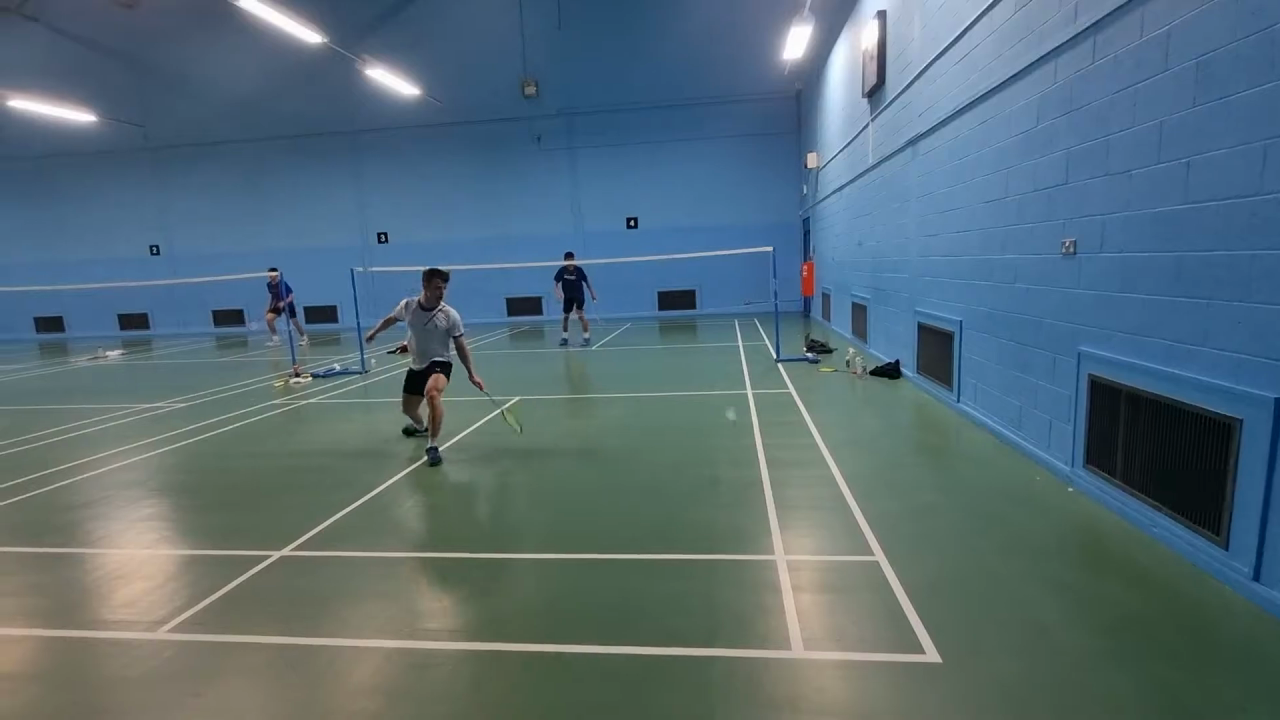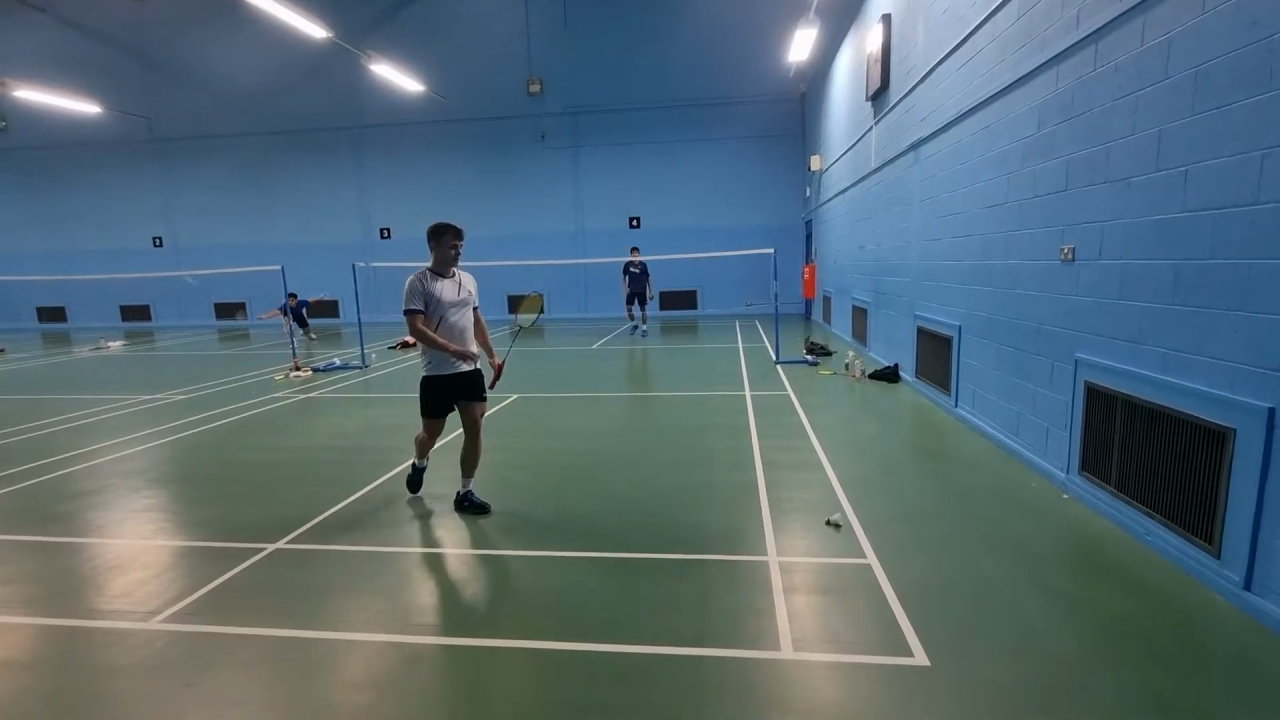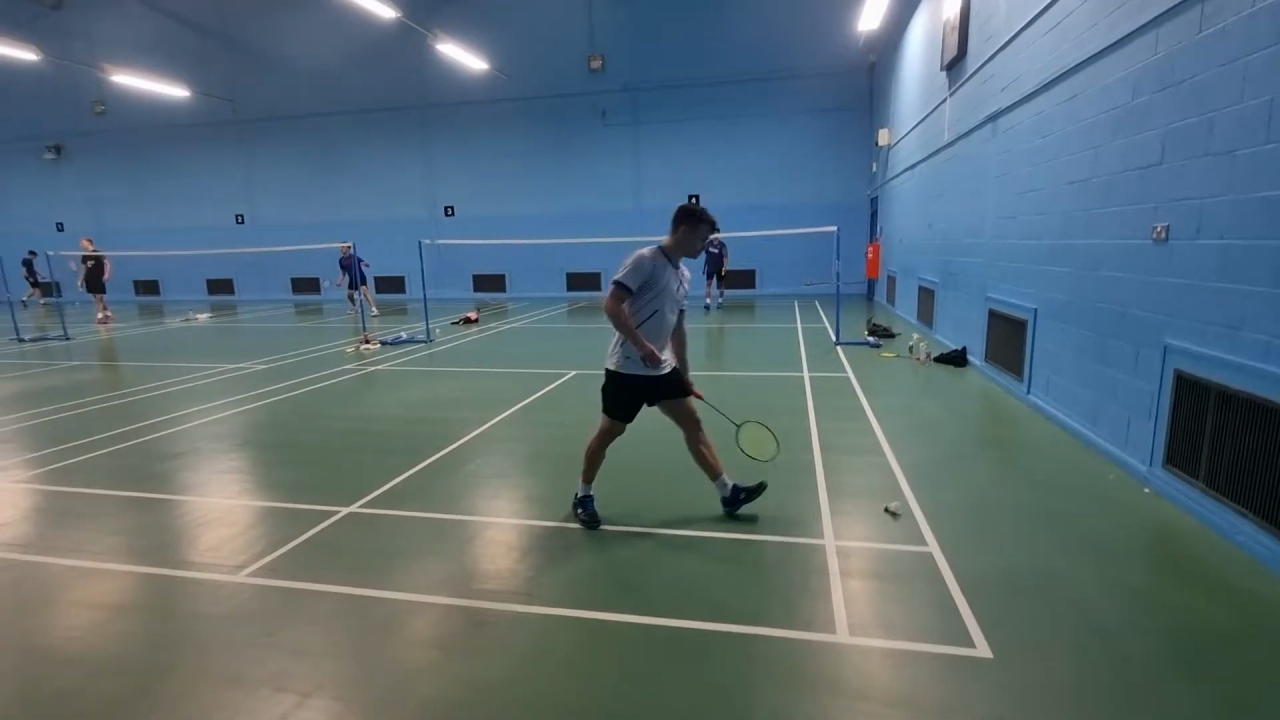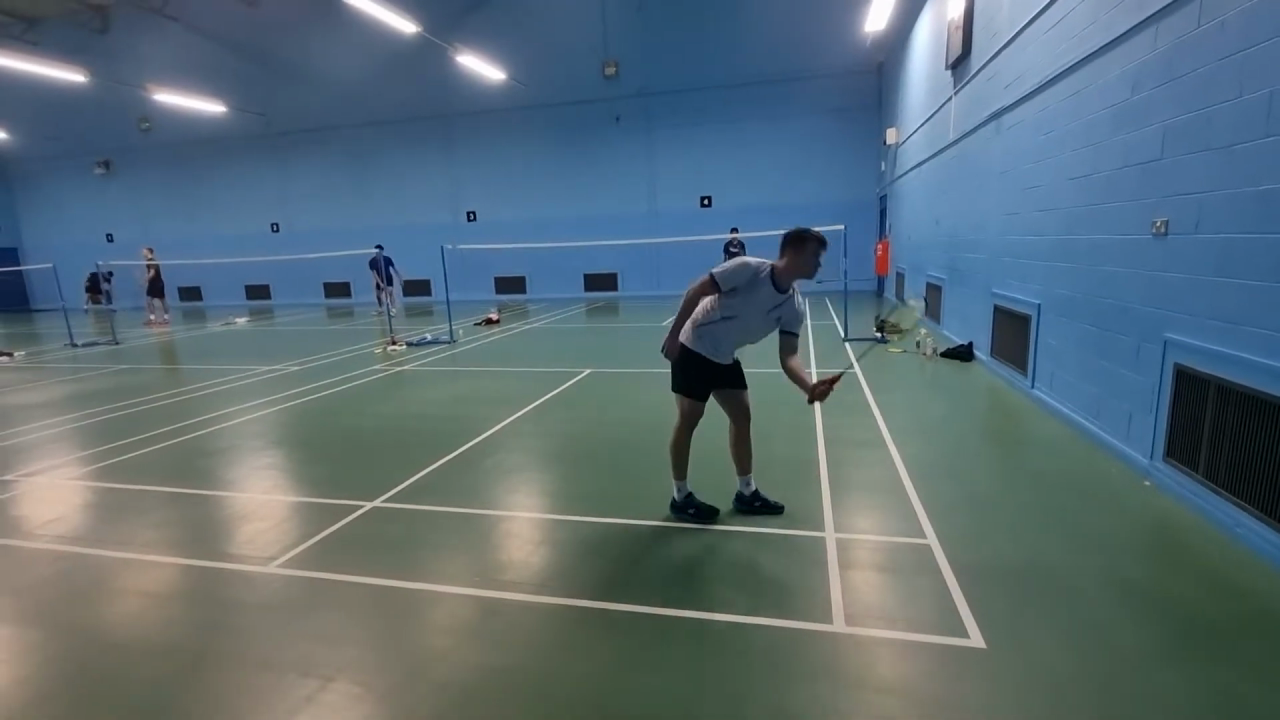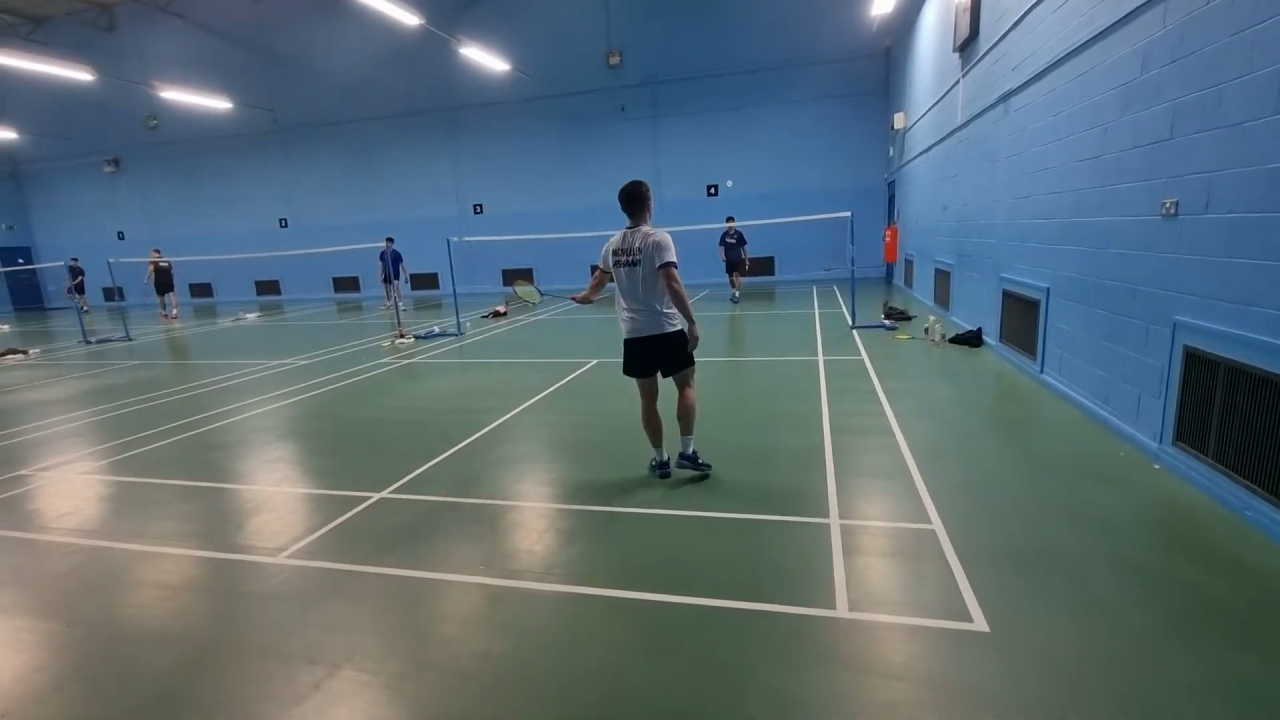
dt=1s
person 1, frame 1
left shoulder: (450, 315)
right shoulder: (407, 306)
left elbow: (461, 346)
right elbow: (392, 318)
left wrist: (472, 374)
right wrist: (374, 332)
left hip: (439, 363)
right hip: (416, 366)
left knee: (433, 392)
right knee: (408, 409)
left ankle: (433, 447)
right ankle: (420, 426)
person 1, frame 2
left shoulder: (468, 281)
right shoulder: (418, 283)
right elbow: (416, 330)
left wrist: (491, 355)
right wrist: (453, 350)
left hip: (469, 370)
right hip: (436, 373)
left knee: (475, 428)
right knee: (431, 433)
left ankle: (466, 493)
right ankle: (419, 465)
person 1, frame 3
left shoulder: (683, 275)
right shoulder: (645, 260)
right elbow: (612, 306)
left wrist: (684, 374)
right wrist: (641, 345)
left hip: (663, 368)
right hip: (628, 368)
left knee: (693, 423)
right knee: (610, 432)
left ankle: (728, 492)
right ankle: (583, 496)
person 1, frame 4
left shoulder: (793, 307)
right shoulder: (748, 269)
left elbow: (789, 356)
right elbow: (696, 291)
left wrist: (810, 387)
right wrist: (673, 335)
left hip: (723, 358)
right hip: (693, 348)
left knee: (742, 417)
right knee: (688, 420)
left ankle: (746, 492)
right ankle: (681, 497)
person 1, frame 5
left shoulder: (613, 244)
right shoulder: (659, 239)
left elbow: (600, 277)
right elbow: (672, 284)
left wrist: (587, 296)
right wrist: (692, 323)
left hip: (633, 333)
right hip: (665, 330)
left knee: (649, 398)
right knee: (685, 386)
left ankle: (661, 459)
right ankle: (687, 452)
